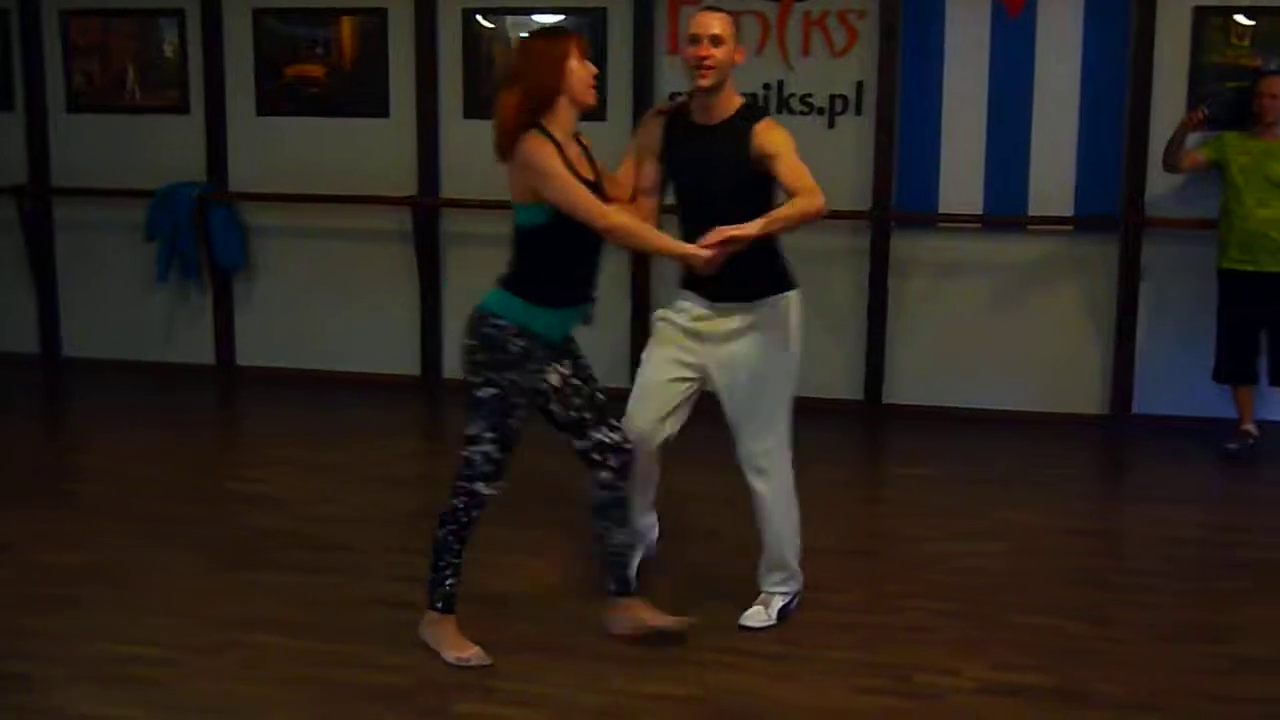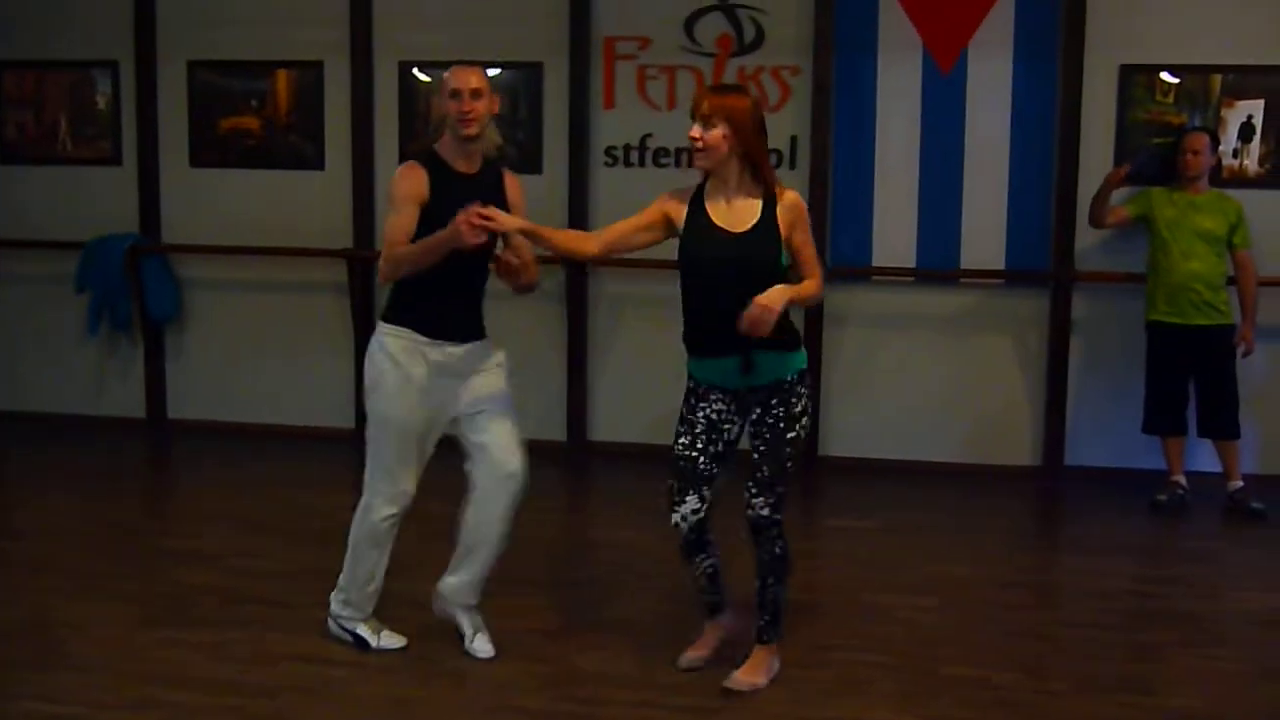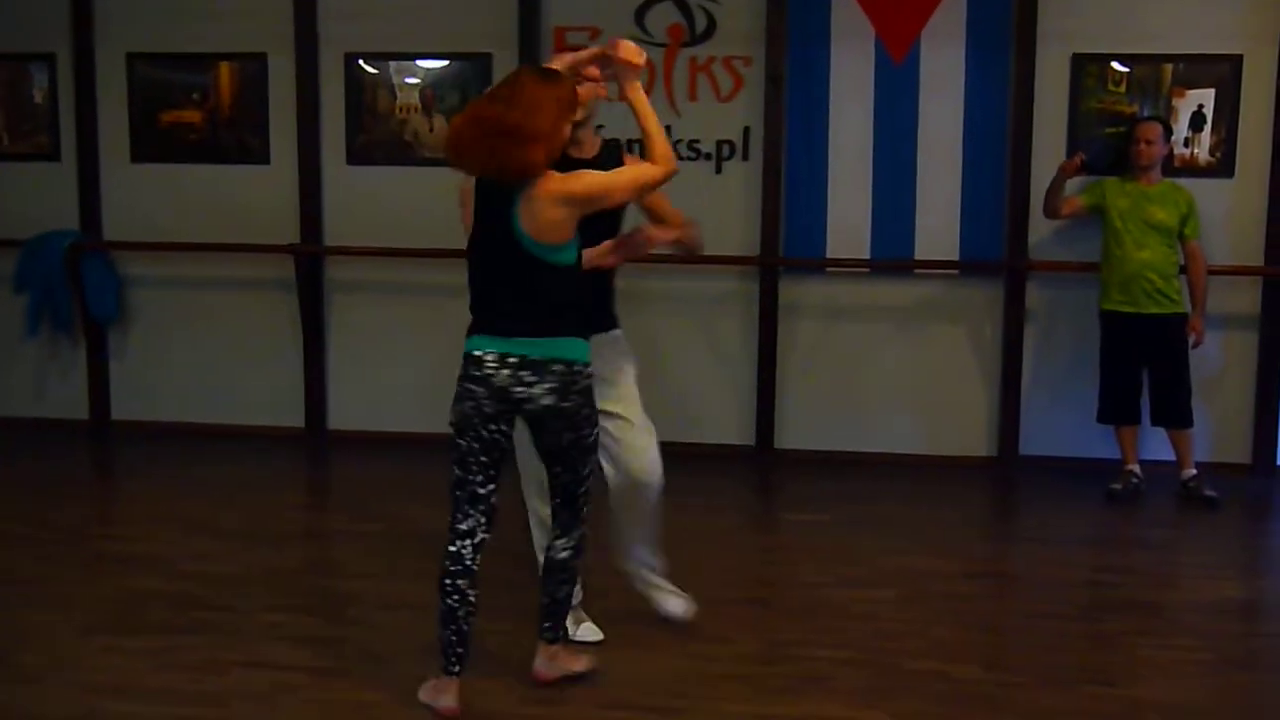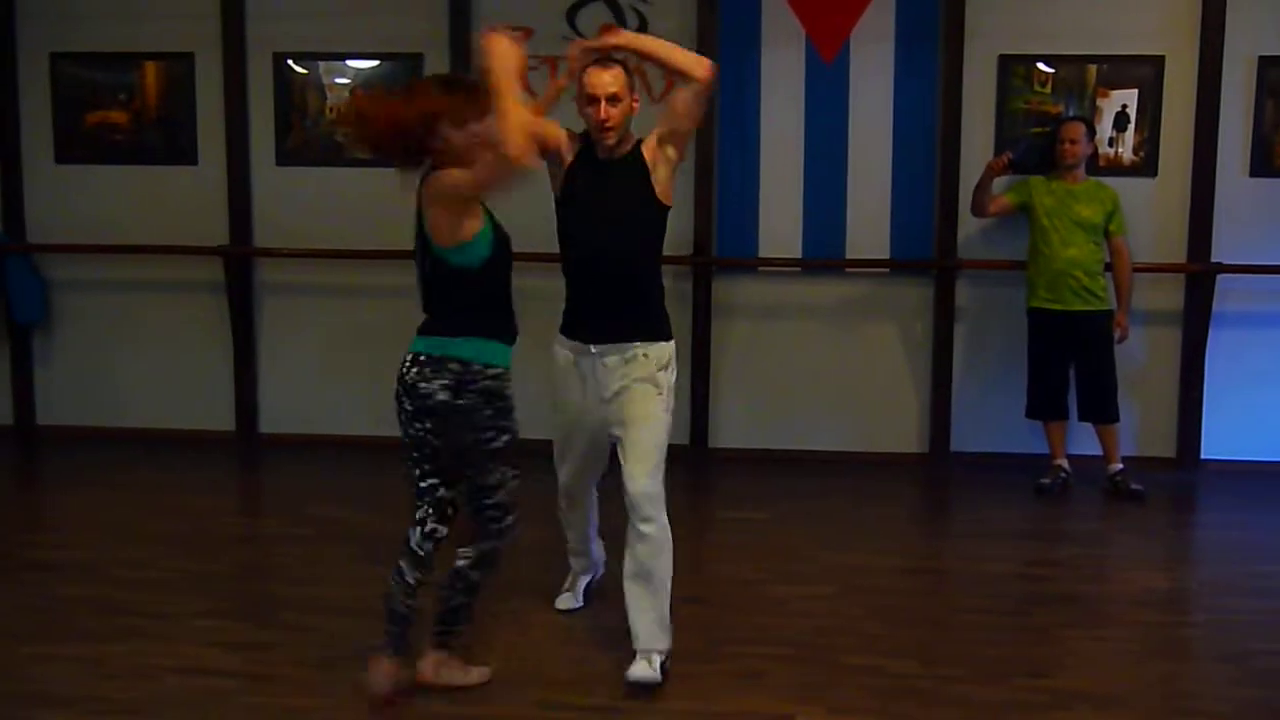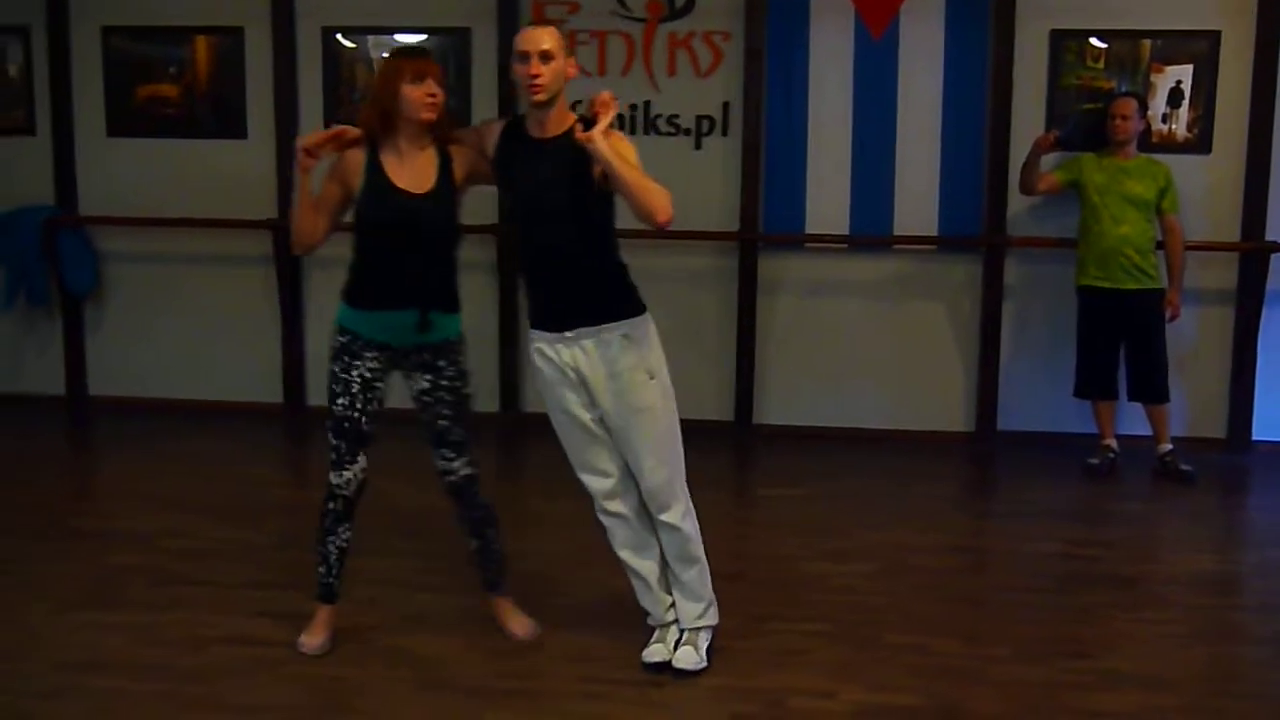
dt=1s
person 1, frame 1
left shoulder: (575, 148)
right shoulder: (533, 149)
left elbow: (615, 203)
right elbow: (605, 221)
right wrist: (689, 252)
left hip: (551, 343)
right hip: (508, 337)
left knee: (612, 454)
right knee: (480, 479)
left ankle: (625, 604)
right ankle: (438, 616)
person 1, frame 2
left shoulder: (785, 204)
right shoulder: (679, 207)
left elbow: (814, 285)
right elbow: (593, 246)
left wrist: (781, 294)
right wrist: (523, 228)
left hip: (778, 381)
right hip: (710, 383)
left knee: (765, 515)
right knee: (687, 514)
left ankle: (767, 645)
right ankle: (716, 618)
person 1, frame 3
left shoulder: (482, 192)
right shoulder: (559, 193)
right elbow: (663, 164)
left wrist: (597, 255)
right wrist: (633, 84)
left hip: (485, 372)
right hip: (558, 378)
left knee: (468, 523)
right knee: (572, 511)
right ankle: (552, 649)
person 1, frame 4
left shoulder: (460, 183)
right shoulder: (450, 187)
left elbow: (505, 145)
right elbow: (513, 153)
right wrist: (503, 67)
left hip: (424, 372)
right hip: (470, 379)
left knee: (431, 516)
right knee: (492, 519)
left ankle: (392, 656)
right ankle: (438, 655)
person 1, frame 5
left shoulder: (458, 162)
right shoulder: (356, 160)
right elbow: (305, 240)
right wrist: (304, 168)
left hip: (436, 338)
right hip: (365, 336)
left knee: (458, 473)
right knee: (344, 475)
left ankle: (499, 594)
right ankle: (326, 607)
person 2, frame 1
left shoulder: (761, 131)
right shoulder: (660, 128)
left elbow: (813, 201)
right elbow: (636, 209)
left wrist: (749, 230)
left hip: (762, 309)
right hip: (692, 306)
left knee: (763, 455)
right knee: (640, 431)
left ankle: (782, 583)
right ankle: (639, 540)
person 2, frame 2
left shoulder: (505, 183)
right shoulder: (414, 176)
left elbow: (529, 279)
right elbow: (389, 267)
left wrist: (516, 266)
right wrist: (448, 237)
left hip: (474, 351)
right hip: (406, 348)
left knee: (505, 470)
right knee: (389, 492)
left ankle: (458, 596)
right ankle: (348, 612)
person 2, frame 3
left shoulder: (626, 166)
left elbow: (691, 239)
left wrist: (667, 237)
left hip: (603, 341)
left knee: (643, 471)
right knee: (553, 482)
left ankle: (647, 572)
right ankle: (562, 602)
person 2, frame 4
left shoulder: (658, 153)
right shoulder: (564, 150)
left elbow: (702, 72)
left wrist: (623, 40)
left hip: (644, 356)
right hip: (576, 350)
left knee: (643, 493)
right knee: (573, 481)
left ankle: (651, 643)
right ankle: (585, 565)
person 2, frame 5
left shoulder: (601, 142)
right shoulder: (496, 140)
left elbow: (660, 214)
left wrist: (597, 145)
left hip: (619, 333)
right hip: (550, 343)
left knee: (661, 485)
right knee: (606, 490)
left ankle: (698, 618)
right ankle: (664, 616)
person 3, frame 1
right shoulder: (1228, 144)
right elbow: (1174, 164)
right wrist: (1183, 131)
right hip: (1237, 269)
right knee: (1238, 353)
right ankle: (1246, 428)
person 3, frame 2
left shoulder: (1229, 207)
right shoulder: (1154, 199)
left elbow: (1245, 267)
right elbow: (1099, 220)
left wrist: (1248, 321)
right wrist: (1107, 187)
left hip: (1215, 323)
right hip: (1165, 322)
left knee: (1222, 408)
right knee: (1167, 406)
left ankle: (1235, 487)
right ankle: (1176, 482)
person 3, frame 3
left shoulder: (1181, 197)
right shoulder: (1108, 189)
left elbow: (1195, 257)
right elbow: (1054, 211)
left wrist: (1198, 313)
right wrist: (1061, 177)
left hip: (1168, 313)
right hip: (1119, 312)
left knee: (1175, 397)
right knee: (1121, 396)
left ankle: (1189, 475)
right ankle: (1131, 471)
person 3, frame 4
left shoulder: (1105, 195)
right shoulder: (1033, 188)
left elbow: (1120, 255)
right elbow: (982, 209)
left wrist: (1123, 309)
right wrist: (987, 177)
left hip: (1094, 310)
right hip: (1045, 309)
left knee: (1101, 392)
right knee: (1049, 392)
left ankle: (1115, 469)
right ankle: (1059, 466)
person 3, frame 5
left shoulder: (1158, 172)
right shoulder: (1084, 165)
left elbow: (1173, 232)
right elbow: (1031, 187)
left wrist: (1175, 287)
right wrist: (1035, 154)
left hip: (1145, 288)
right hip: (1096, 287)
left knee: (1152, 373)
right knee: (1098, 371)
left ankle: (1165, 451)
right ankle: (1108, 446)
